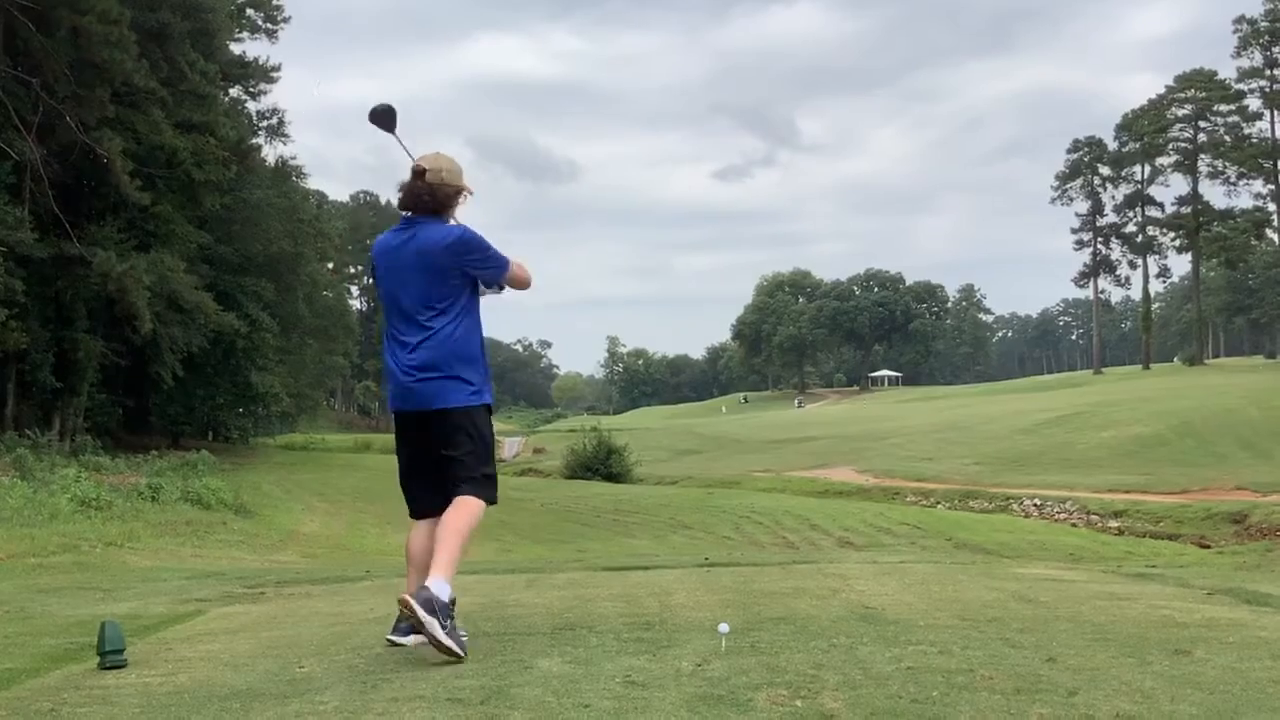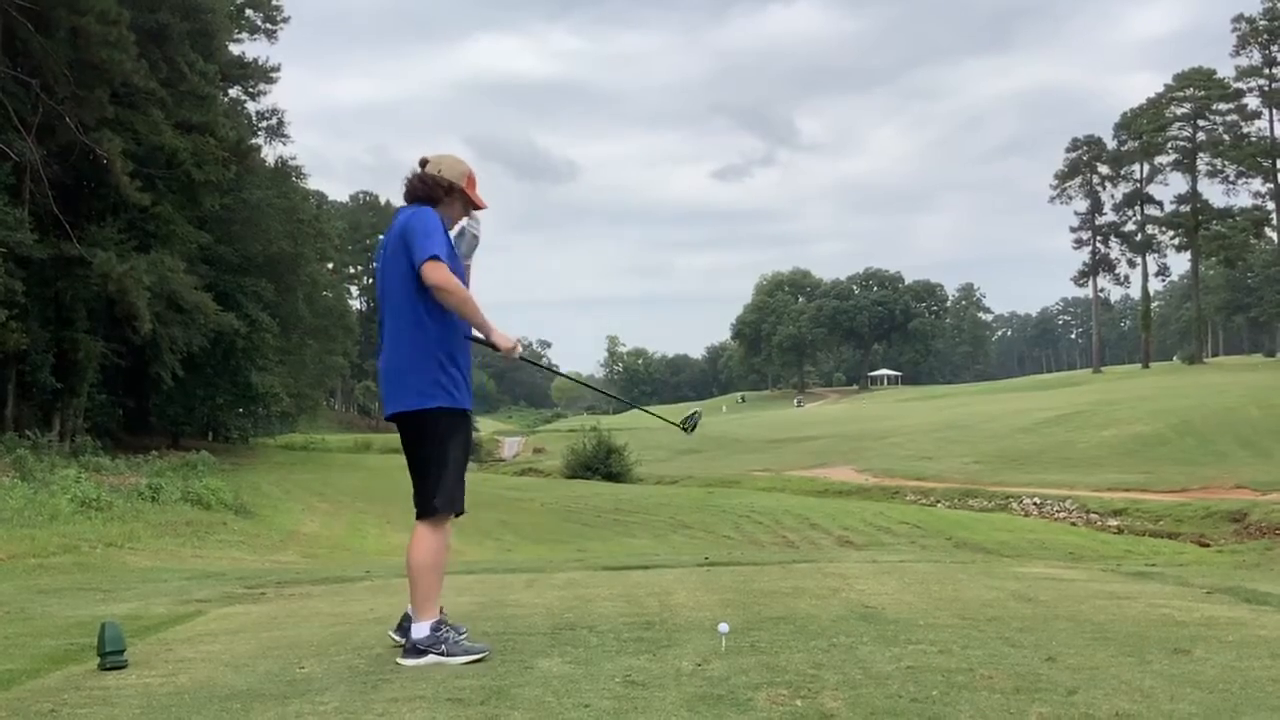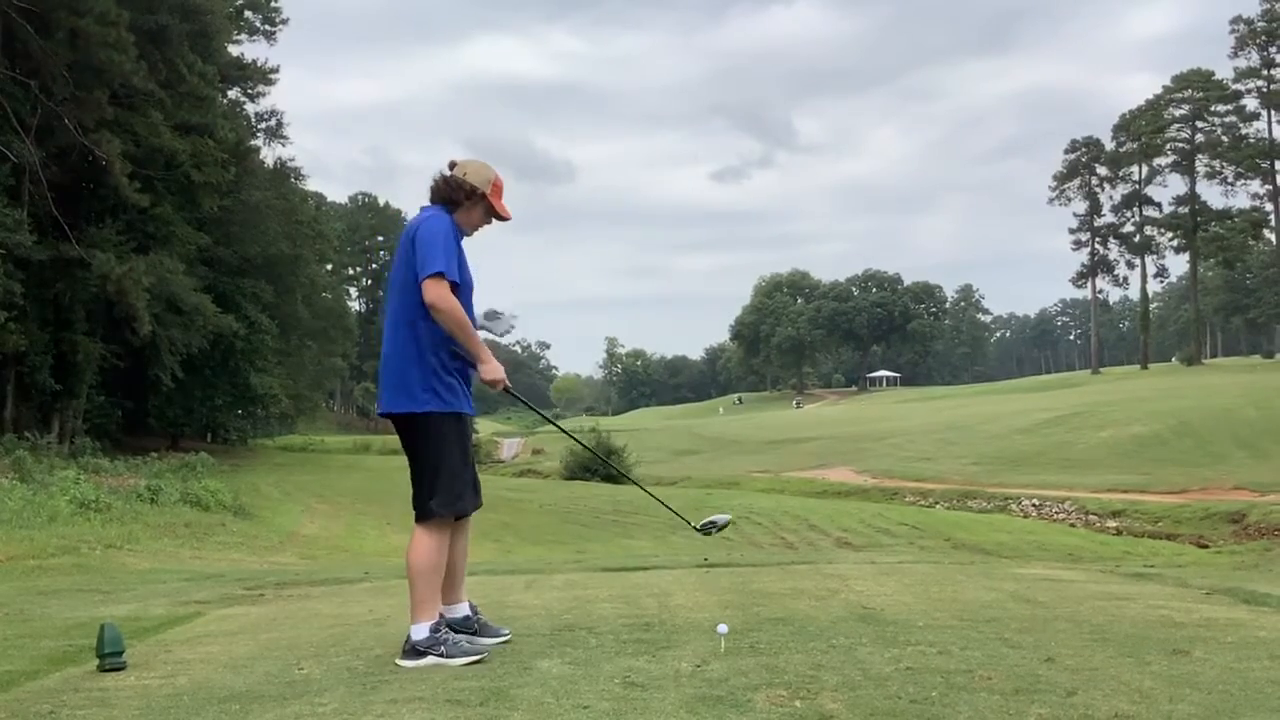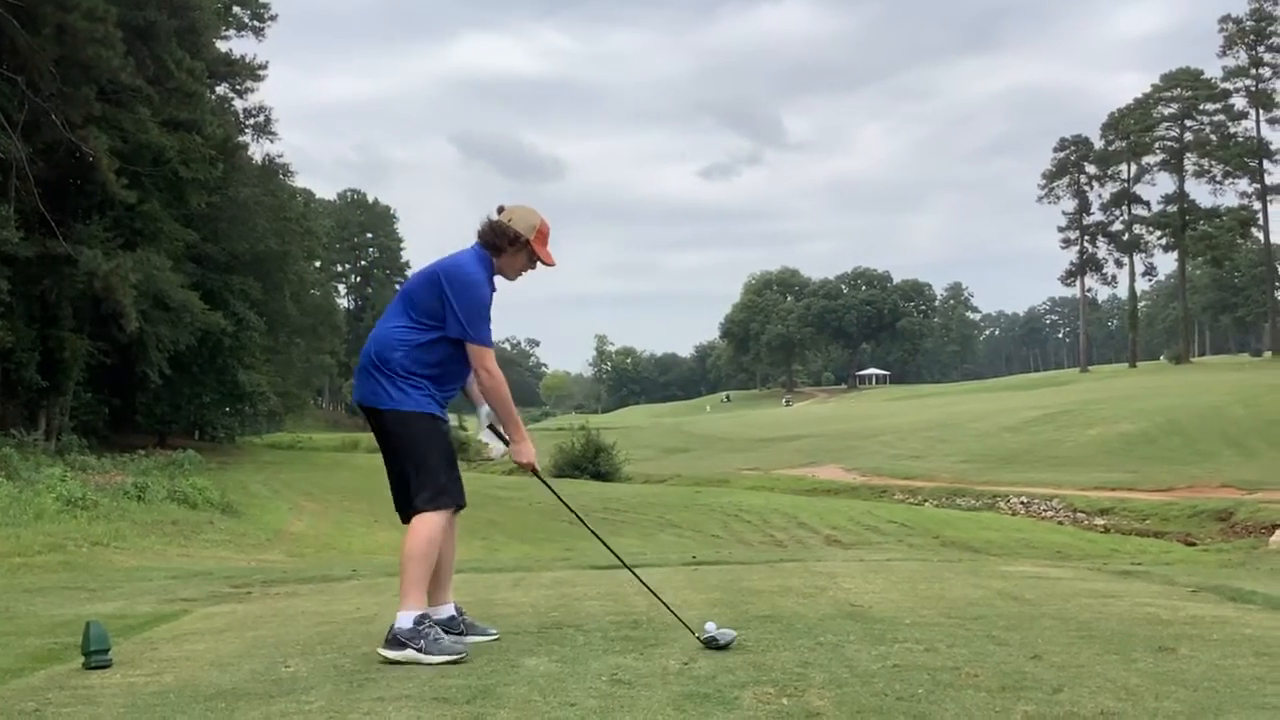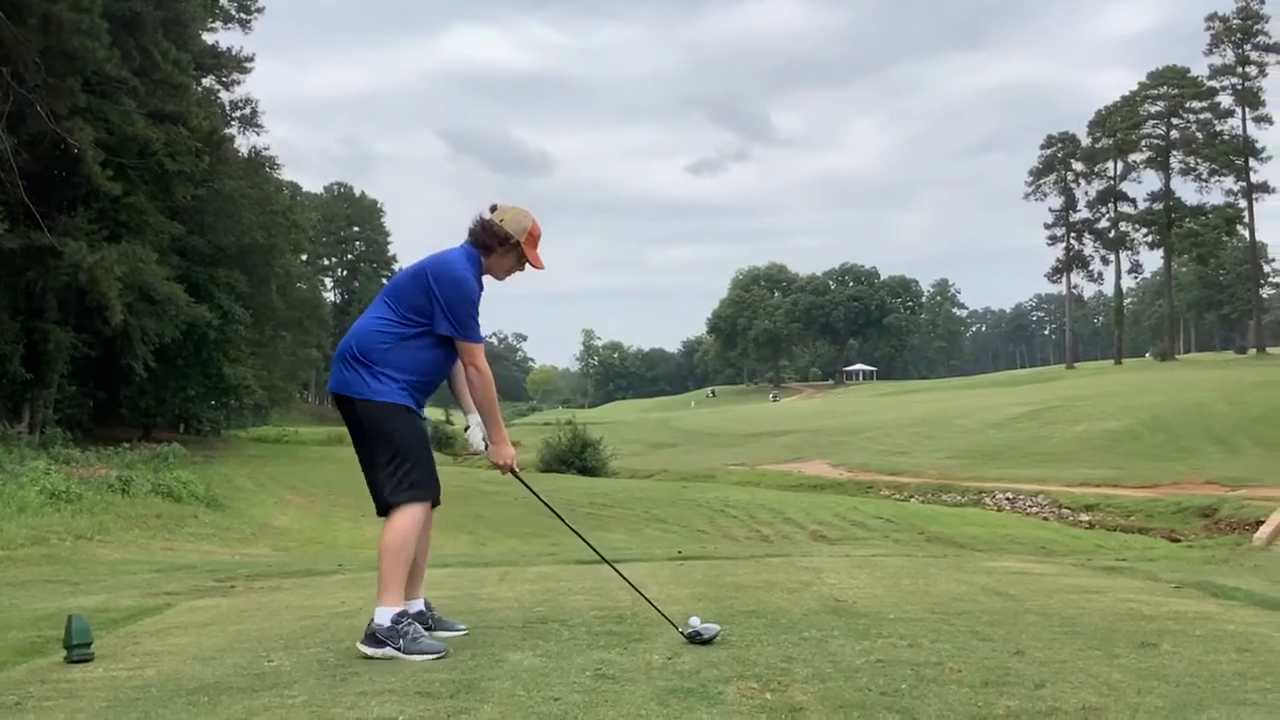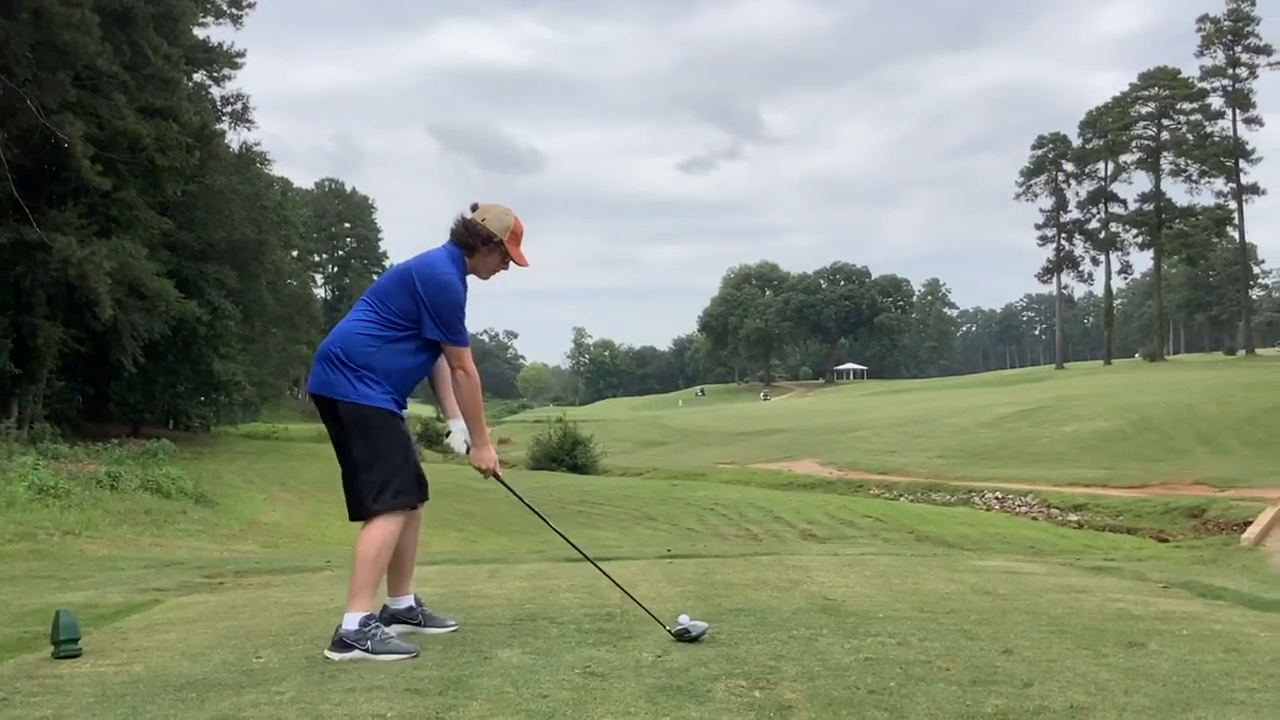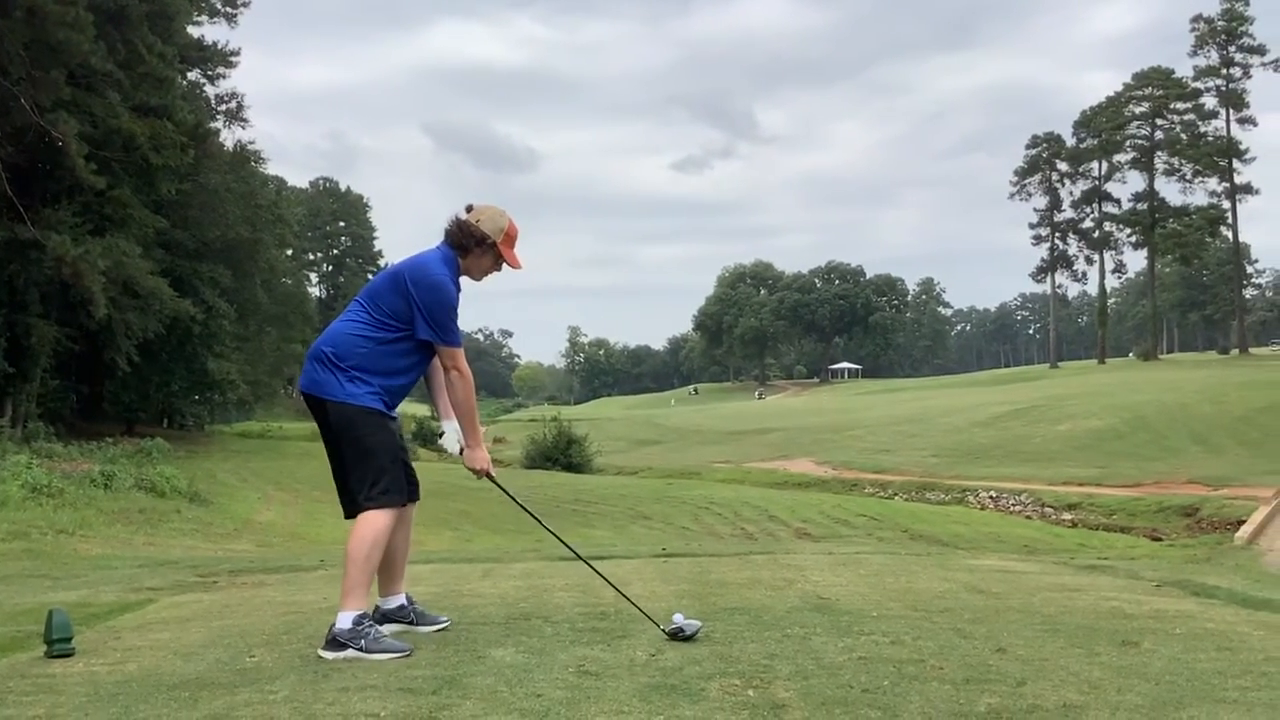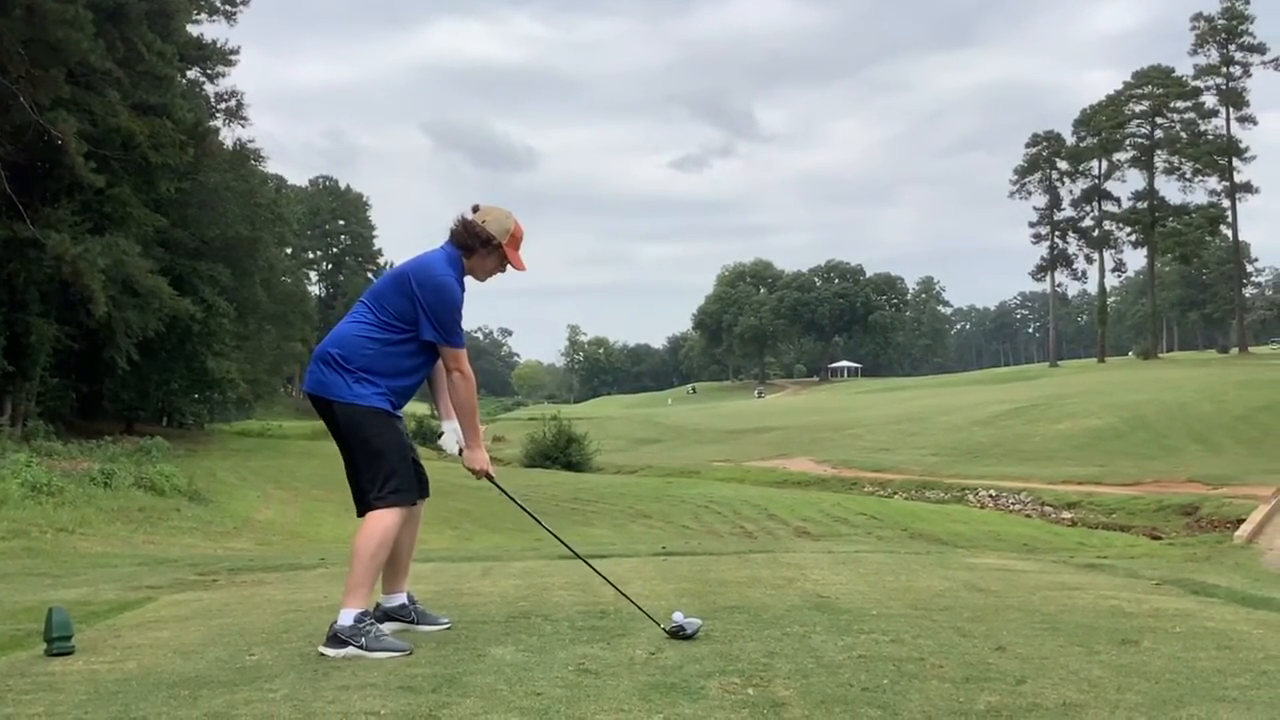
dt=0.5s
person 1, frame 1
left shoulder: (384, 246)
right shoulder: (455, 239)
right elbow: (518, 278)
right wrist: (516, 273)
left hip: (407, 391)
right hip: (454, 387)
left knee: (426, 505)
right knee: (469, 490)
left ankle: (413, 613)
right ankle: (435, 593)
person 1, frame 2
left shoulder: (403, 232)
right shoulder: (419, 220)
left elbow: (444, 302)
right elbow: (438, 279)
left wrist: (465, 257)
right wrist: (492, 332)
left hip: (417, 384)
right hip: (430, 385)
left knee: (437, 507)
right knee: (437, 509)
left ankle: (419, 616)
right ankle: (424, 634)
person 1, frame 3
left shoulder: (435, 230)
right shoulder: (435, 225)
right elbow: (437, 298)
left wrist: (476, 327)
right wrist: (483, 356)
left hip: (435, 388)
right hip: (428, 390)
left knee: (459, 505)
right knee: (437, 511)
left ankle: (456, 613)
right ankle: (423, 636)
person 1, frame 4
left shoulder: (470, 271)
right shoulder: (468, 276)
left elbow: (466, 361)
right elbow: (485, 369)
left wrist: (486, 412)
right wrist: (518, 436)
left hip: (410, 391)
right hip: (398, 391)
left knee: (444, 505)
right knee: (433, 504)
left ankle: (442, 613)
right ankle: (407, 626)
person 1, frame 5
left shoulder: (458, 270)
right shoulder: (456, 274)
left elbow: (456, 359)
right elbow: (476, 366)
left wrist: (474, 420)
right wrist: (499, 439)
left hip: (390, 386)
right hip: (371, 381)
left knee: (421, 497)
right knee: (411, 495)
left ankle: (411, 608)
right ankle: (385, 621)
person 1, frame 6
left shoulder: (441, 269)
right shoulder: (442, 278)
left elbow: (439, 359)
right elbow: (463, 369)
left wrist: (456, 424)
right wrist: (481, 443)
left hip: (360, 386)
right hip: (354, 385)
left knee: (409, 497)
right knee: (390, 503)
left ankle: (400, 606)
right ankle: (355, 628)
person 1, frame 7
left shoulder: (435, 270)
right shoulder: (433, 278)
left elbow: (434, 360)
right elbow: (456, 369)
left wrist: (449, 424)
right wrist: (475, 443)
left hip: (354, 386)
right hip: (345, 385)
left knee: (402, 494)
right knee: (381, 499)
left ankle: (393, 605)
right ankle: (348, 627)
person 1, frame 8
left shoulder: (439, 271)
right shoulder: (439, 279)
left elbow: (437, 361)
right elbow: (459, 370)
left wrist: (449, 425)
right wrist: (474, 444)
left hip: (354, 386)
right hip: (350, 385)
left knee: (410, 492)
right knee: (392, 498)
left ankle: (394, 603)
right ankle: (349, 624)
